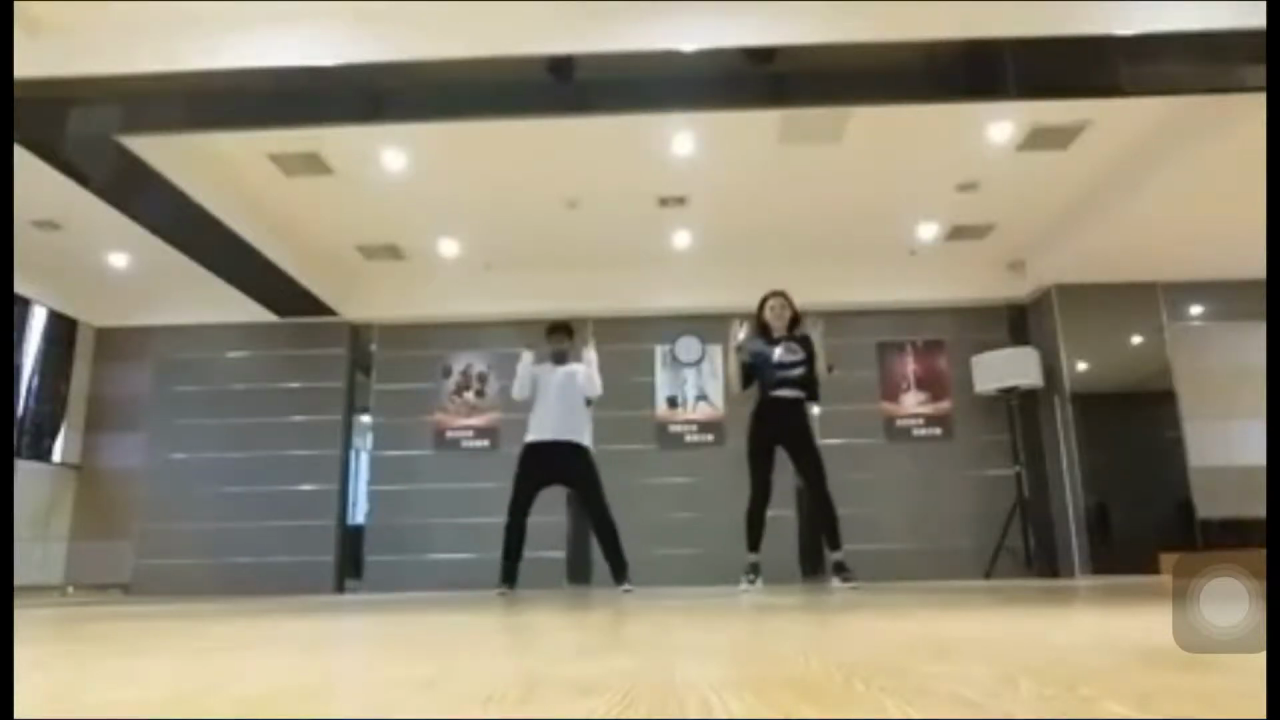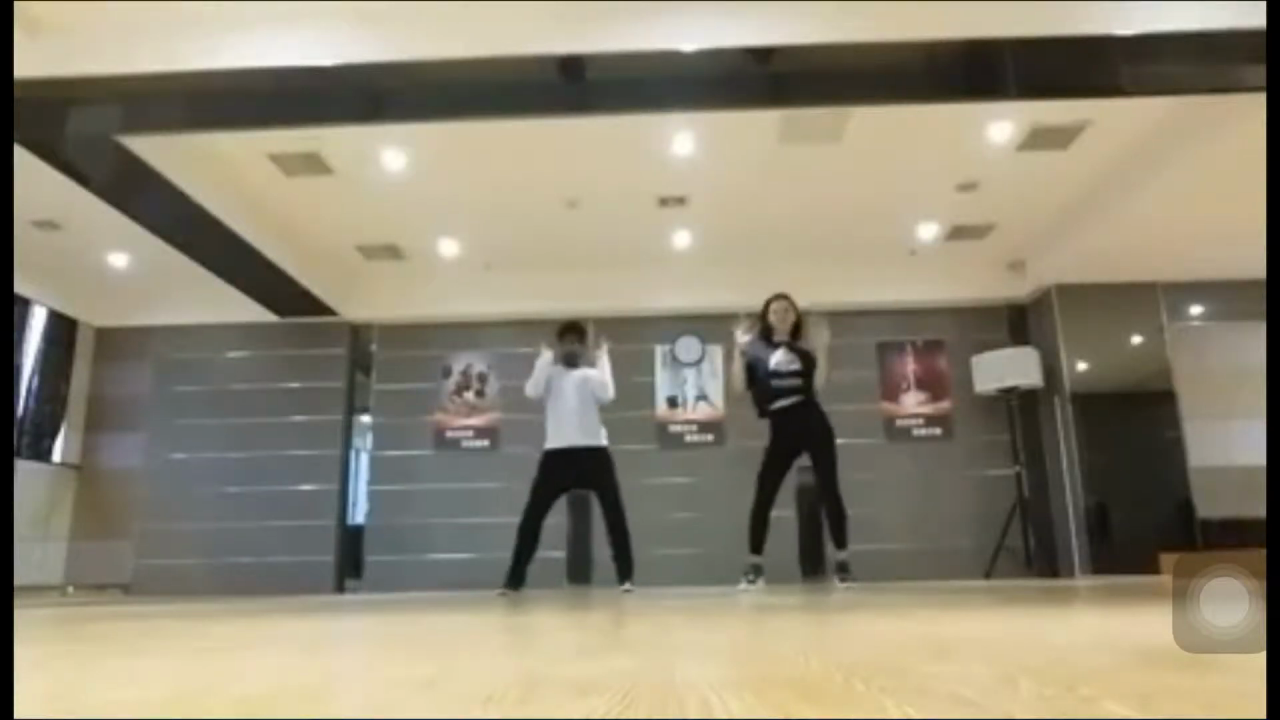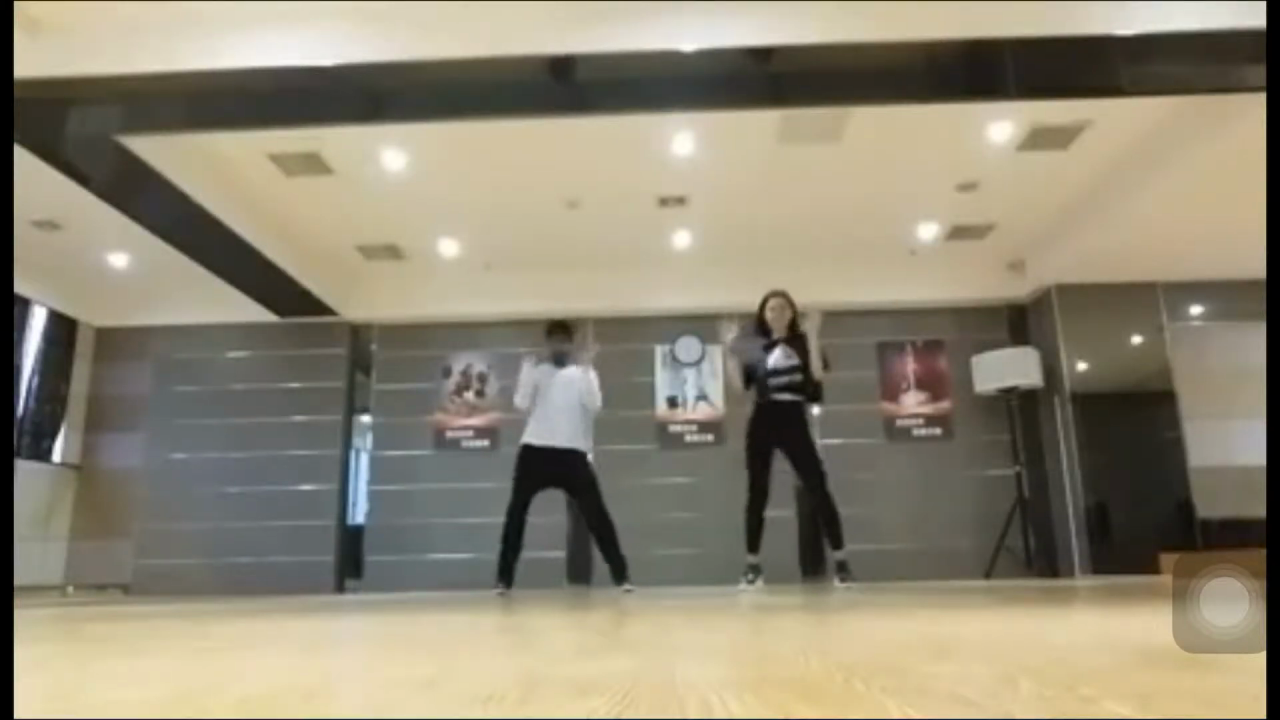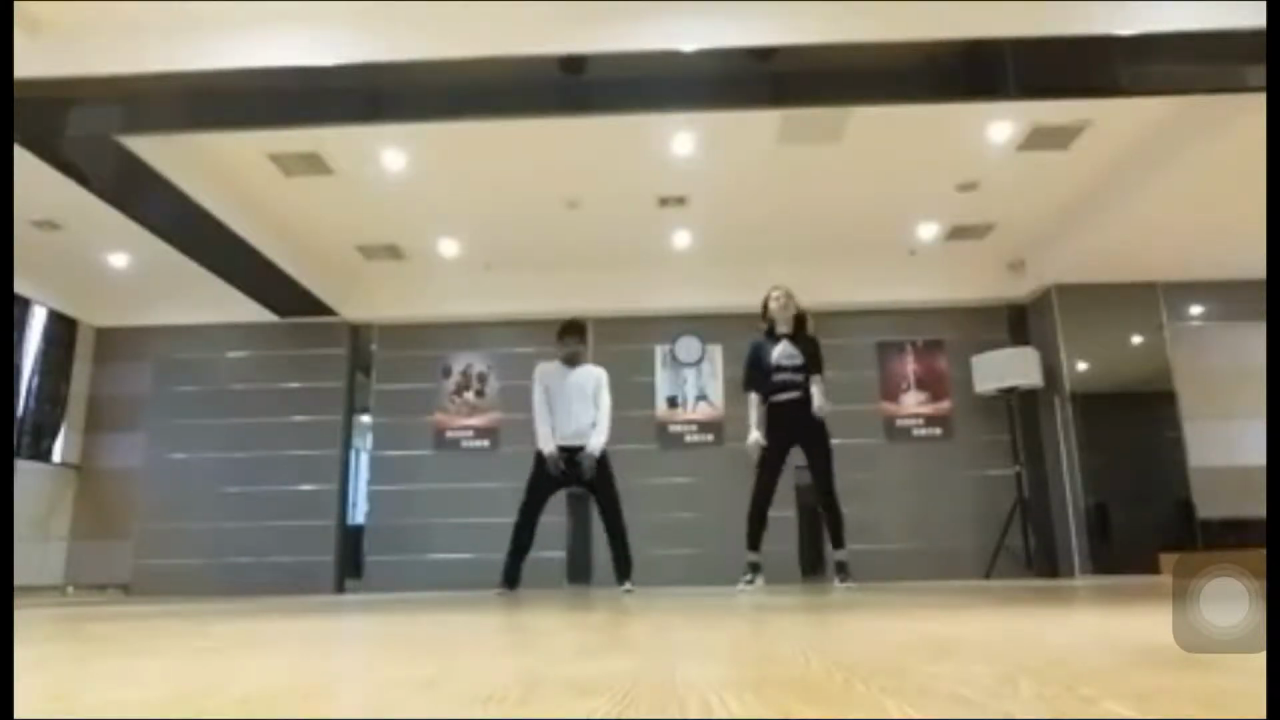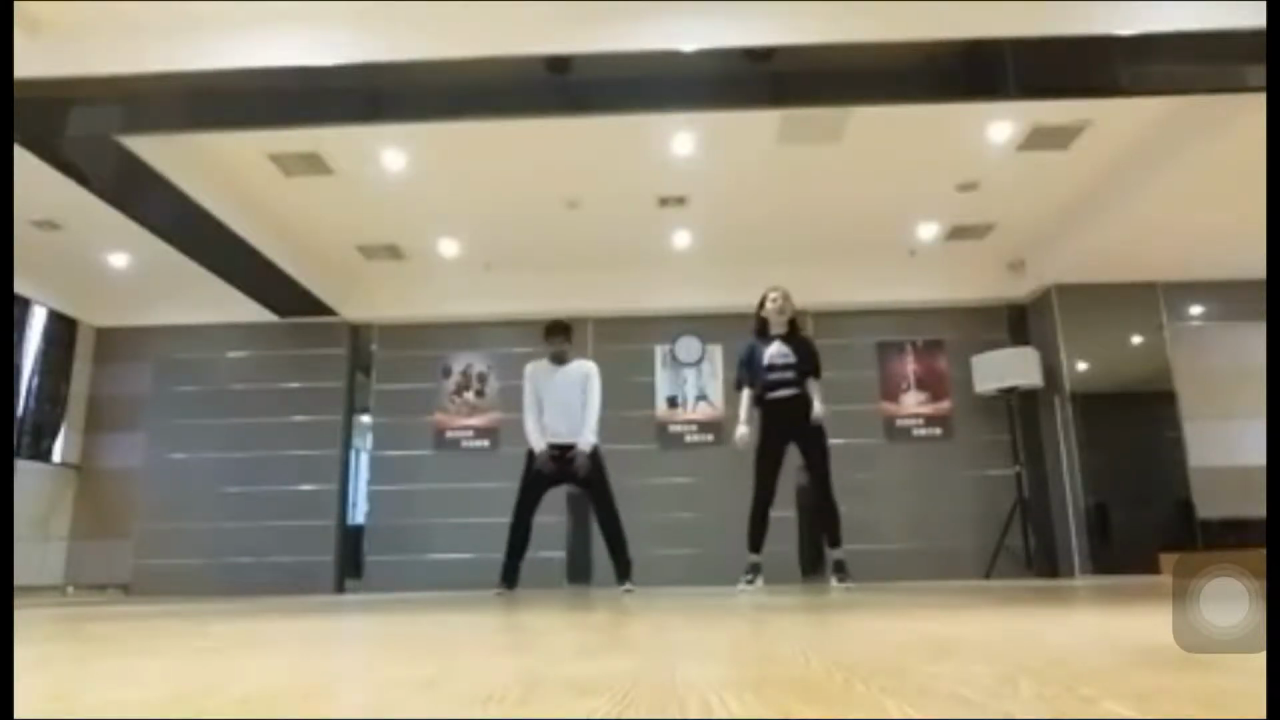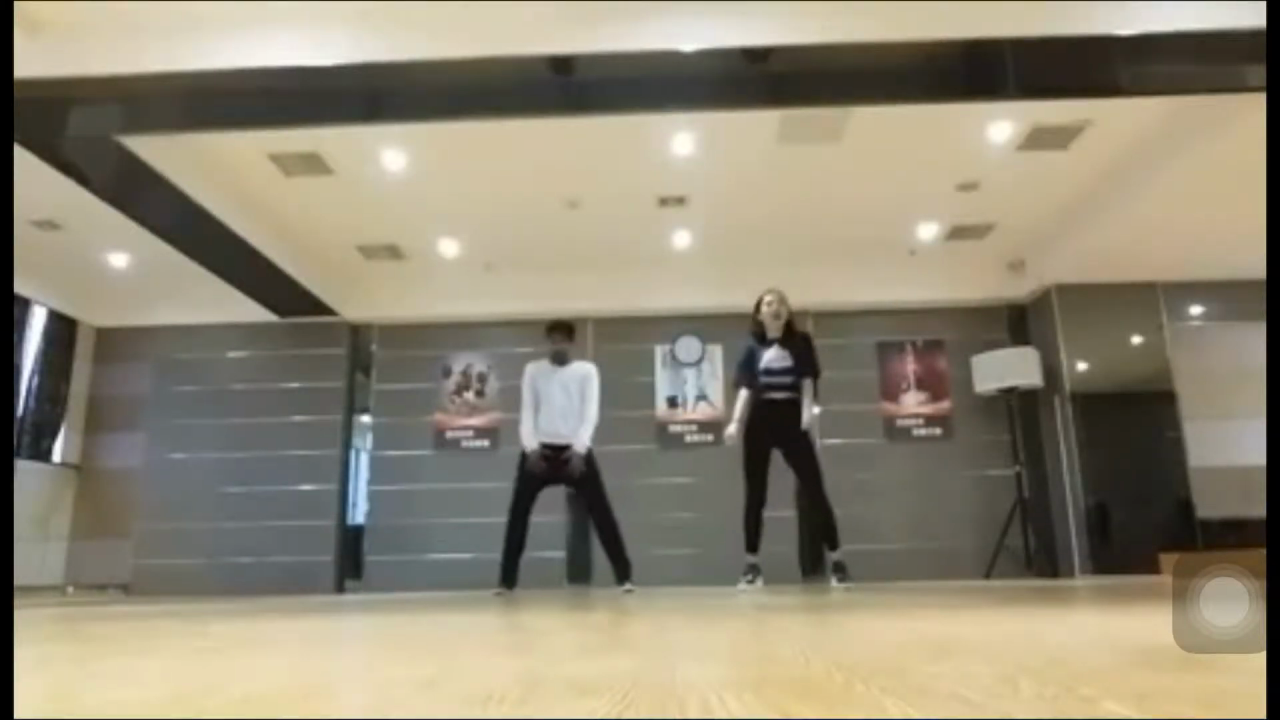
dt=0.4s
person 1, frame 1
left shoulder: (804, 342)
right shoulder: (754, 346)
left elbow: (821, 378)
right elbow: (737, 386)
left wrist: (819, 345)
right wrist: (736, 348)
left hip: (796, 421)
right hip: (765, 422)
left knee: (818, 489)
right knee: (759, 494)
left ankle: (837, 562)
right ankle: (752, 566)
person 1, frame 2
left shoulder: (804, 351)
right shoulder: (756, 349)
left elbow: (817, 385)
right elbow: (739, 386)
left wrist: (822, 352)
right wrist: (739, 352)
left hip: (813, 425)
right hip: (782, 430)
left knee: (829, 492)
right knee: (764, 496)
left ankle: (841, 562)
right ankle: (754, 566)
person 1, frame 3
left shoulder: (803, 343)
right shoulder: (755, 348)
left elbow: (818, 375)
right elbow: (740, 385)
left wrist: (812, 337)
right wrist: (731, 351)
left hip: (794, 423)
right hip: (762, 424)
left knee: (818, 490)
right knee: (757, 495)
left ankle: (840, 562)
right ankle: (753, 566)
person 1, frame 4
left shoulder: (808, 342)
right shoulder: (760, 345)
left elbow: (815, 378)
right elbow: (754, 391)
left wrist: (819, 399)
right wrist: (754, 427)
left hip: (808, 420)
right hip: (777, 422)
left knee: (826, 492)
right knee: (761, 494)
left ankle: (840, 563)
right ankle: (753, 565)
person 1, frame 5
left shoulder: (803, 344)
right shoulder: (754, 348)
left elbow: (811, 380)
right elbow: (747, 388)
left wrist: (817, 401)
right wrist: (742, 422)
left hip: (805, 419)
right hip: (772, 422)
left knee: (821, 490)
right knee: (763, 495)
left ankle: (837, 562)
right ankle: (753, 565)
person 1, frame 6
left shoulder: (801, 342)
right shoulder: (753, 350)
left elbow: (807, 380)
right elbow: (746, 387)
left wrist: (807, 410)
right wrist: (735, 421)
left hip: (792, 423)
right hip: (759, 424)
left knee: (814, 492)
right knee: (755, 496)
left ankle: (836, 562)
right ankle: (752, 566)
person 2, frame 1
left shoulder: (581, 371)
right shoulder: (537, 372)
left elbow: (594, 392)
right elbow: (519, 394)
left wrist: (589, 356)
right wrist: (526, 359)
left hip: (574, 449)
right hip: (537, 448)
left knee: (598, 511)
right knee: (517, 512)
left ankle: (621, 574)
right ankle: (507, 578)
person 2, frame 2
left shoulder: (593, 374)
right shoulder: (550, 373)
left elbow: (606, 396)
right elbow: (532, 392)
left wrist: (602, 360)
right wrist: (545, 359)
left hip: (594, 452)
right hip: (557, 453)
left knee: (614, 513)
right knee: (532, 515)
left ankle: (625, 576)
right ankle: (514, 578)
person 2, frame 3
left shoulder: (584, 372)
right shoulder: (536, 371)
left elbow: (594, 407)
right elbow: (522, 405)
left wrist: (586, 372)
right wrist: (527, 370)
left hip: (572, 453)
right hip: (535, 451)
left knee: (596, 514)
right knee: (516, 513)
left ankle: (621, 575)
right ankle: (504, 578)
person 2, frame 4
left shoulder: (597, 374)
right shoulder: (544, 371)
left elbow: (604, 414)
right elbow: (540, 412)
left wrist: (594, 449)
right wrist: (548, 449)
left hip: (590, 452)
right hip: (553, 452)
left knee: (611, 512)
right knee: (528, 512)
left ankle: (624, 575)
right ankle: (510, 578)
person 2, frame 5
left shoulder: (588, 369)
right shoulder: (533, 370)
left elbow: (592, 410)
right elbow: (530, 412)
left wrist: (585, 447)
right wrist: (539, 447)
left hip: (582, 450)
right hip: (545, 450)
left knee: (606, 510)
right knee: (523, 511)
left ankle: (624, 575)
right ankle: (508, 578)
person 2, frame 6
left shoulder: (587, 371)
right shoulder: (533, 370)
left elbow: (590, 413)
right elbow: (527, 411)
left wrist: (578, 448)
right wrist: (530, 447)
left hip: (575, 451)
right hip: (540, 450)
left knee: (601, 511)
right knee: (518, 511)
left ankle: (624, 575)
right ankle: (507, 579)
